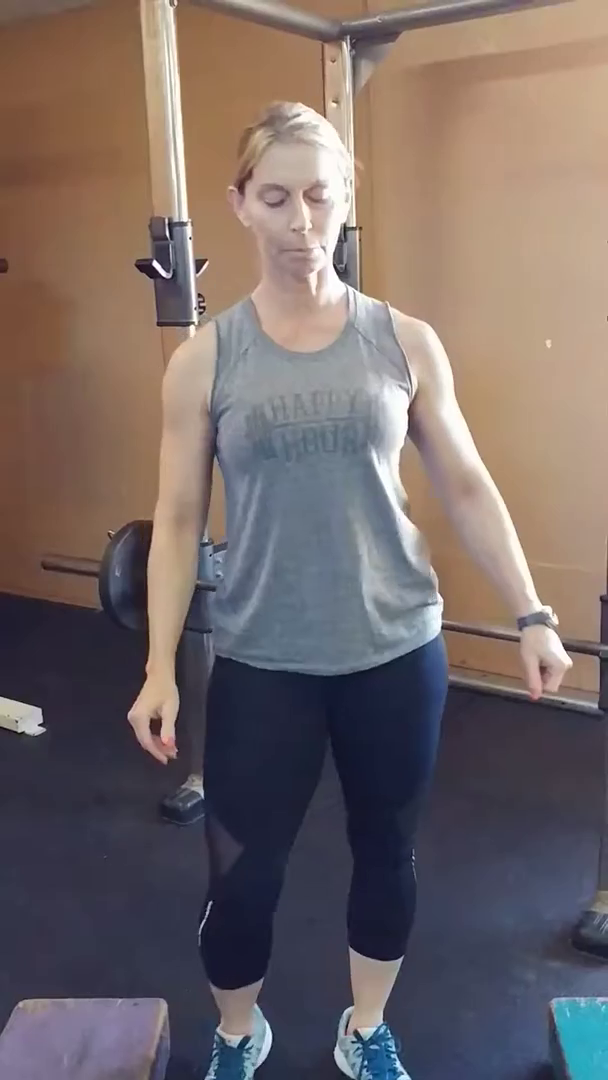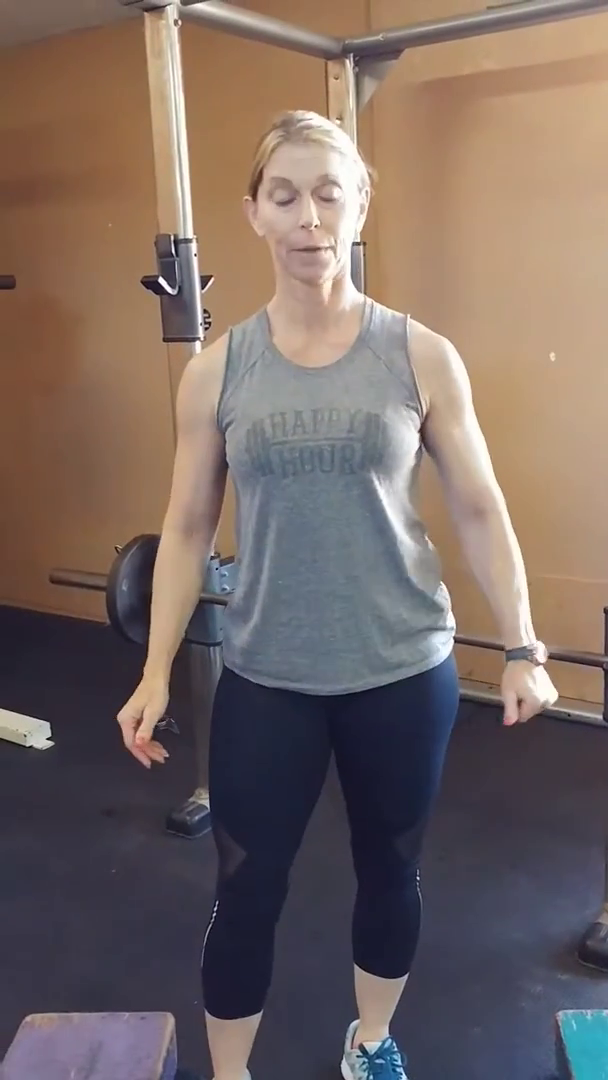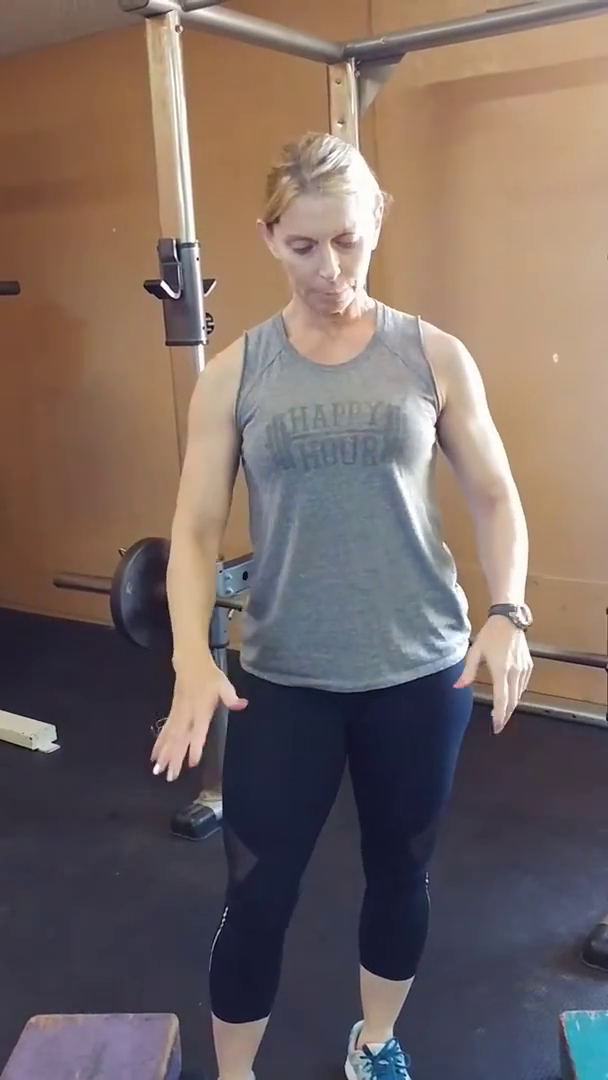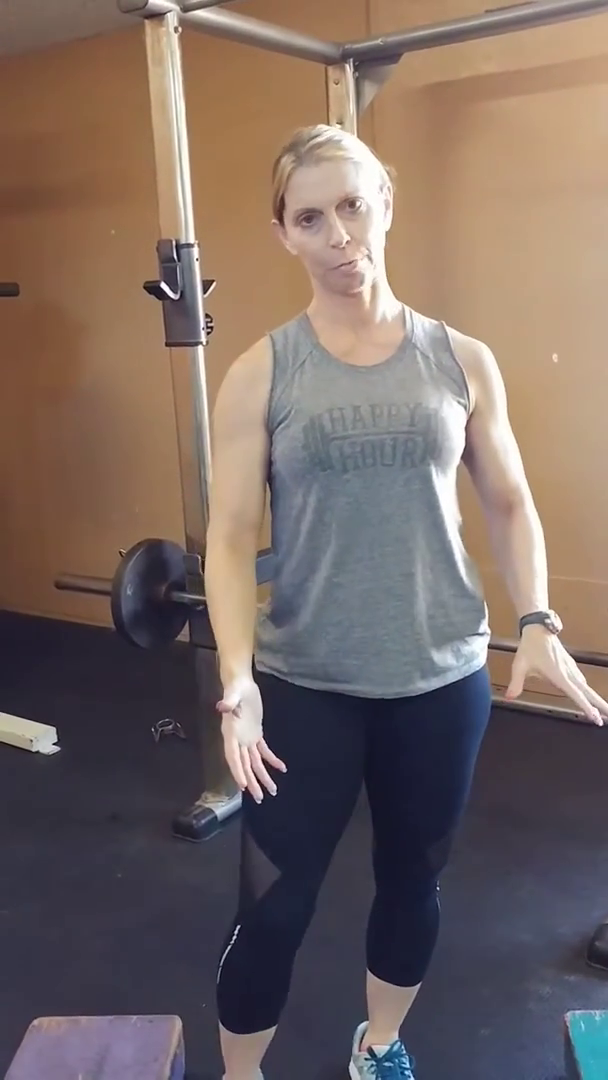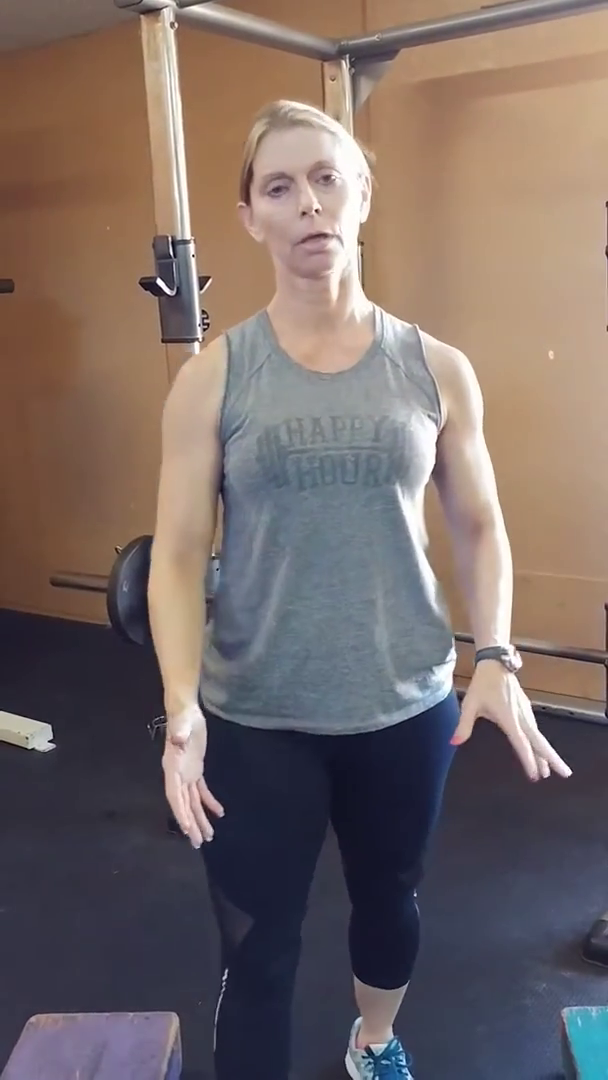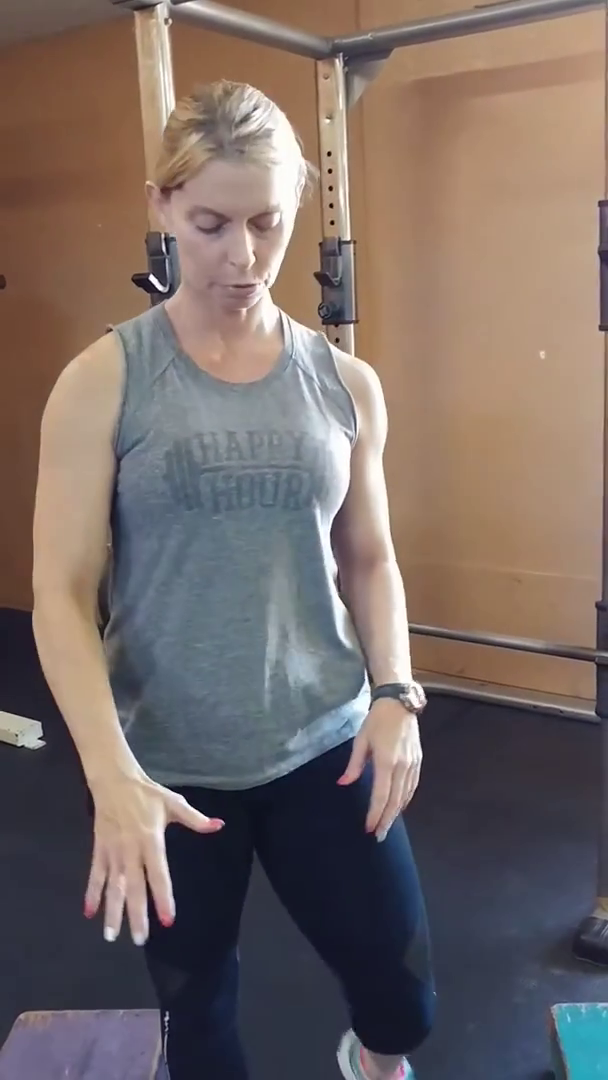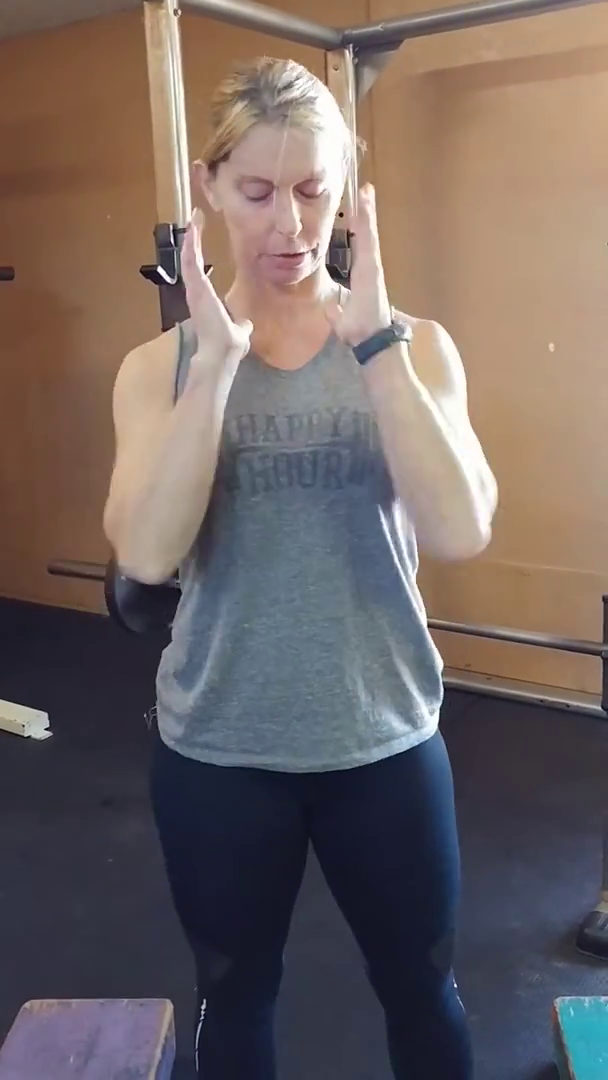
dt=0.7s
person 1, frame 1
left shoulder: (406, 342)
right shoulder: (204, 360)
left elbow: (467, 488)
right elbow: (177, 519)
left wrist: (530, 613)
right wrist: (161, 667)
left hip: (397, 653)
right hip: (261, 665)
left knee: (386, 851)
right knee: (241, 878)
person 1, frame 2
left shoulder: (421, 356)
right shoulder: (217, 370)
left elbow: (479, 509)
right elbow: (187, 528)
left wrist: (522, 647)
right wrist: (156, 671)
left hip: (404, 673)
right hip: (265, 681)
left knee: (390, 871)
right knee: (247, 892)
person 1, frame 3
left shoulder: (435, 356)
right shoulder: (235, 373)
left elbow: (495, 499)
right elbow: (197, 529)
left wrist: (505, 612)
right wrist: (191, 657)
left hip: (422, 672)
right hip: (283, 679)
left knee: (400, 871)
right knee: (258, 895)
person 1, frame 4
left shoulder: (461, 360)
right shoulder: (260, 374)
left elbow: (509, 505)
right elbow: (230, 539)
right wrist: (236, 675)
left hip: (441, 677)
right hip: (305, 683)
left knee: (412, 882)
right knee: (271, 909)
person 1, frame 5
left shoulder: (438, 371)
right shoulder: (214, 378)
left elbow: (479, 528)
right elbow: (177, 557)
left wrist: (494, 657)
right wrist: (181, 704)
left hip: (406, 707)
right hip: (256, 720)
left knee: (389, 900)
right knee: (256, 955)
person 1, frame 6
left shoulder: (347, 385)
right shoulder: (101, 382)
right elbow: (61, 594)
left wrist: (396, 694)
right wrist: (112, 772)
left hip: (323, 747)
right hip: (163, 765)
left knee: (400, 990)
person 1, frame 7
left shoulder: (413, 344)
right shoulder: (161, 365)
left elbow: (462, 533)
right elbow: (145, 552)
left wrist: (378, 339)
right wrist: (215, 364)
left hip: (386, 741)
right hip: (219, 752)
left knee: (421, 991)
right knee: (235, 996)
